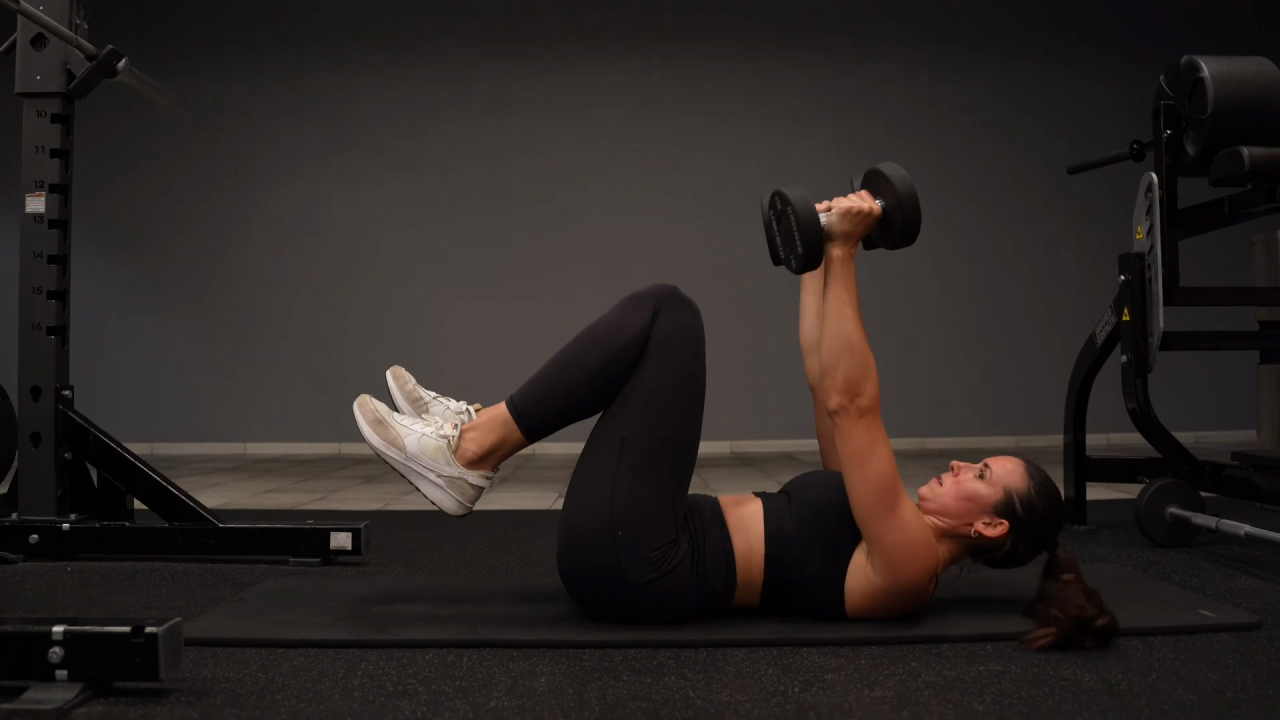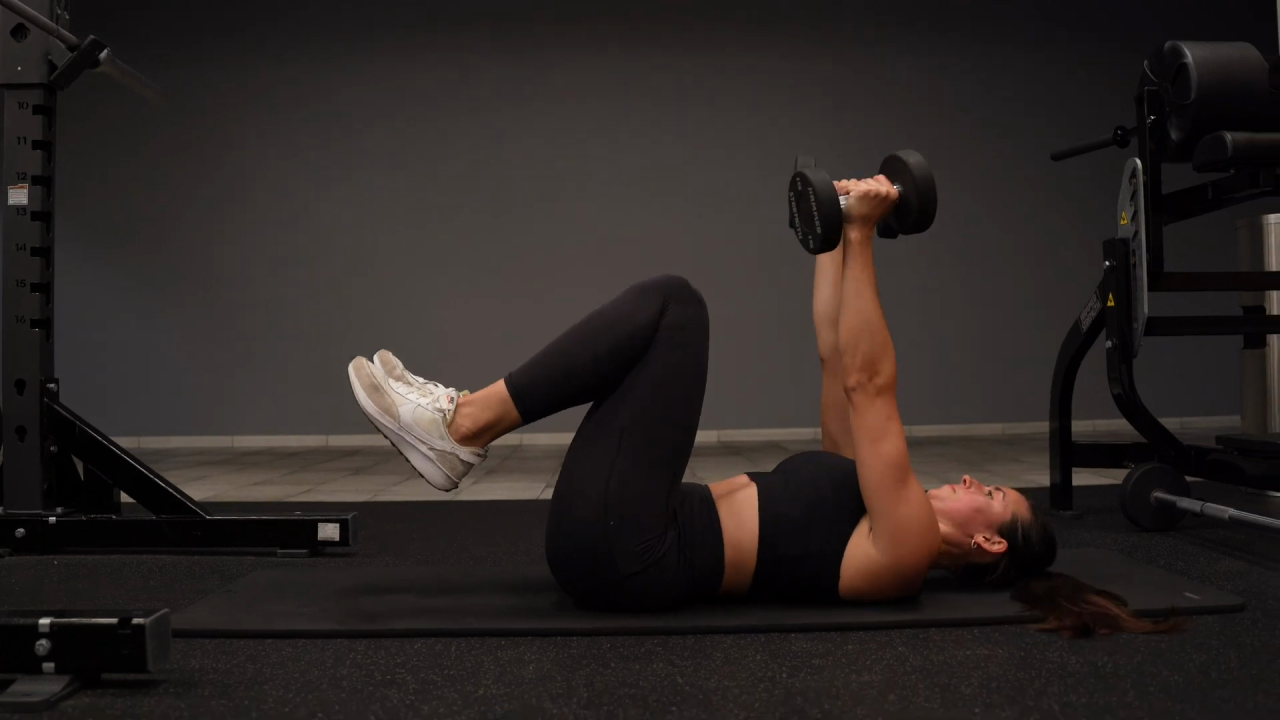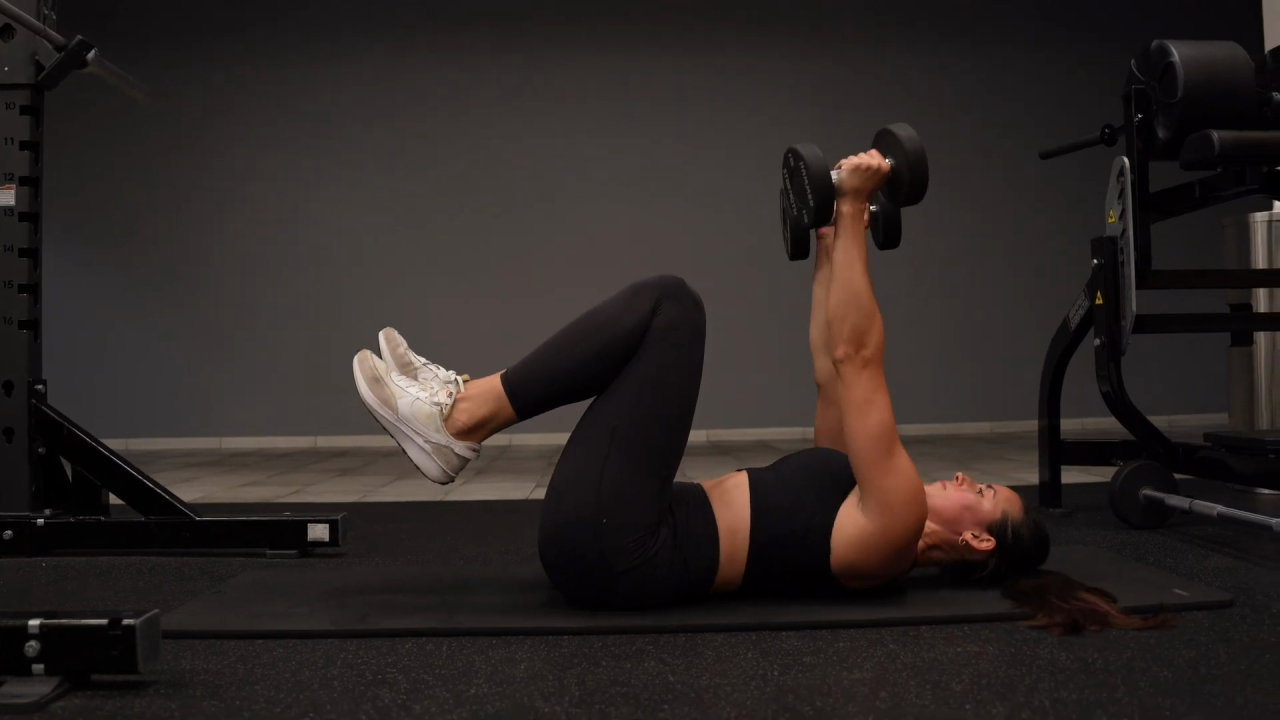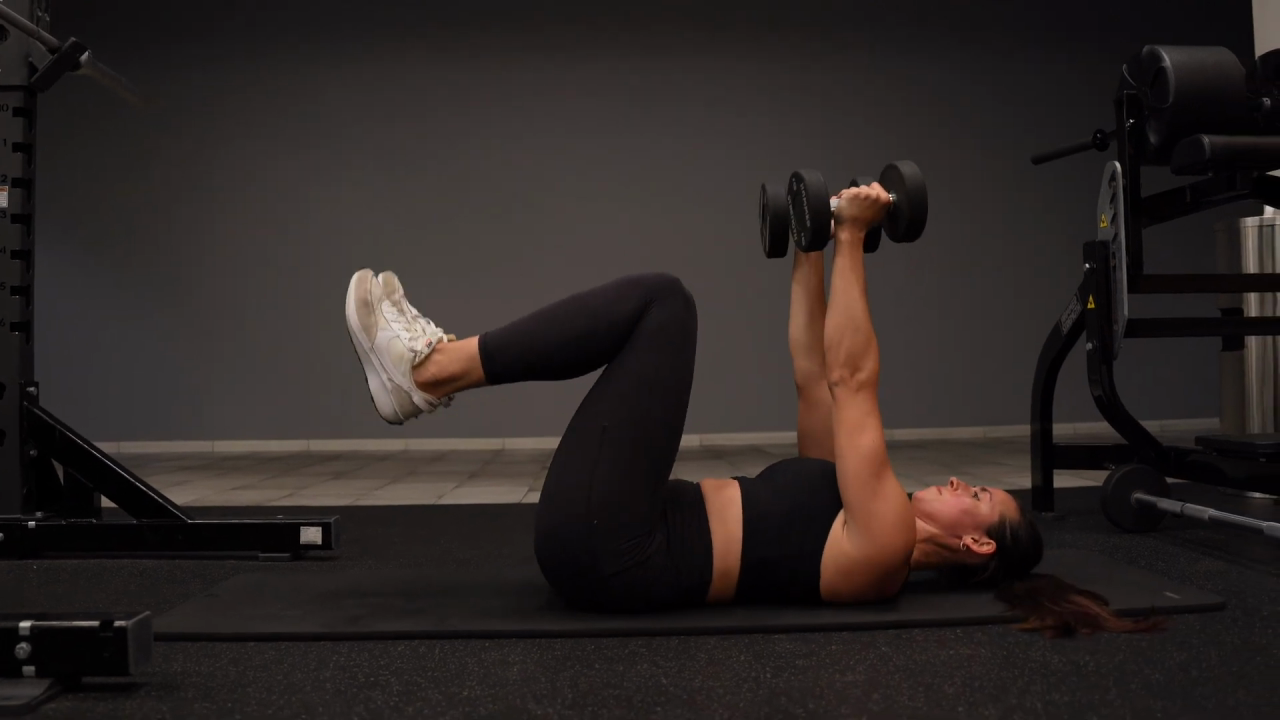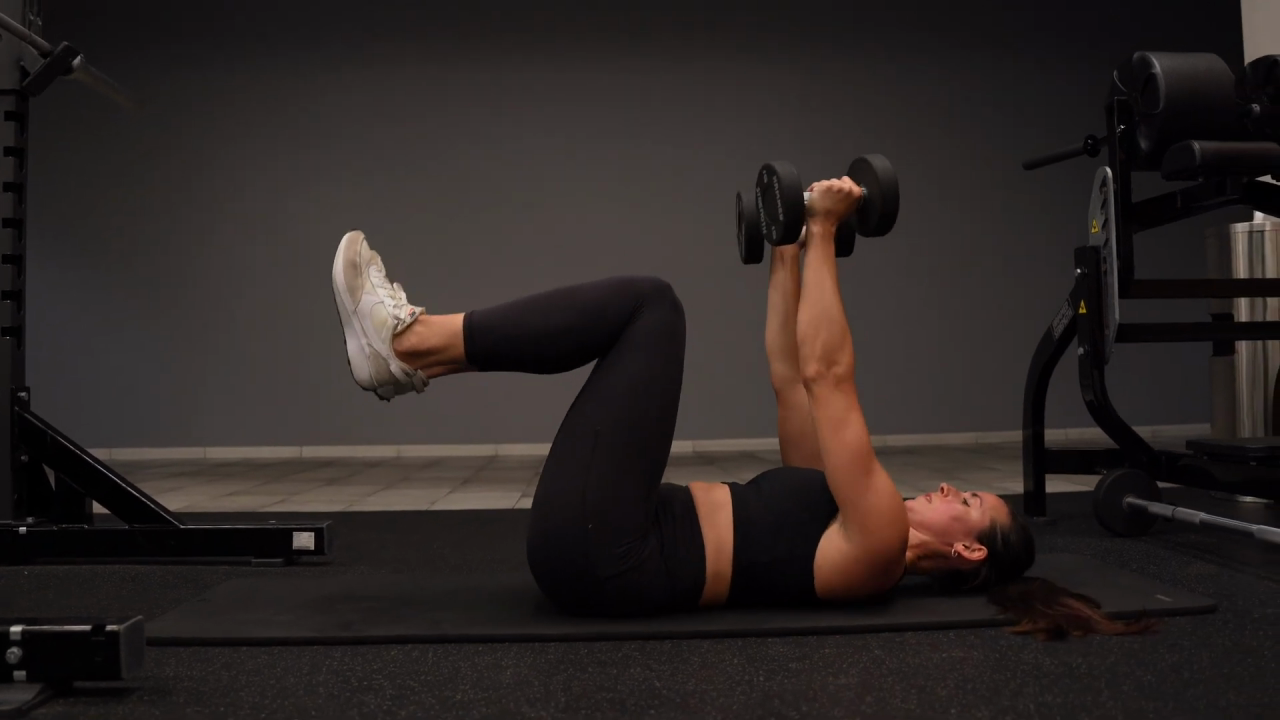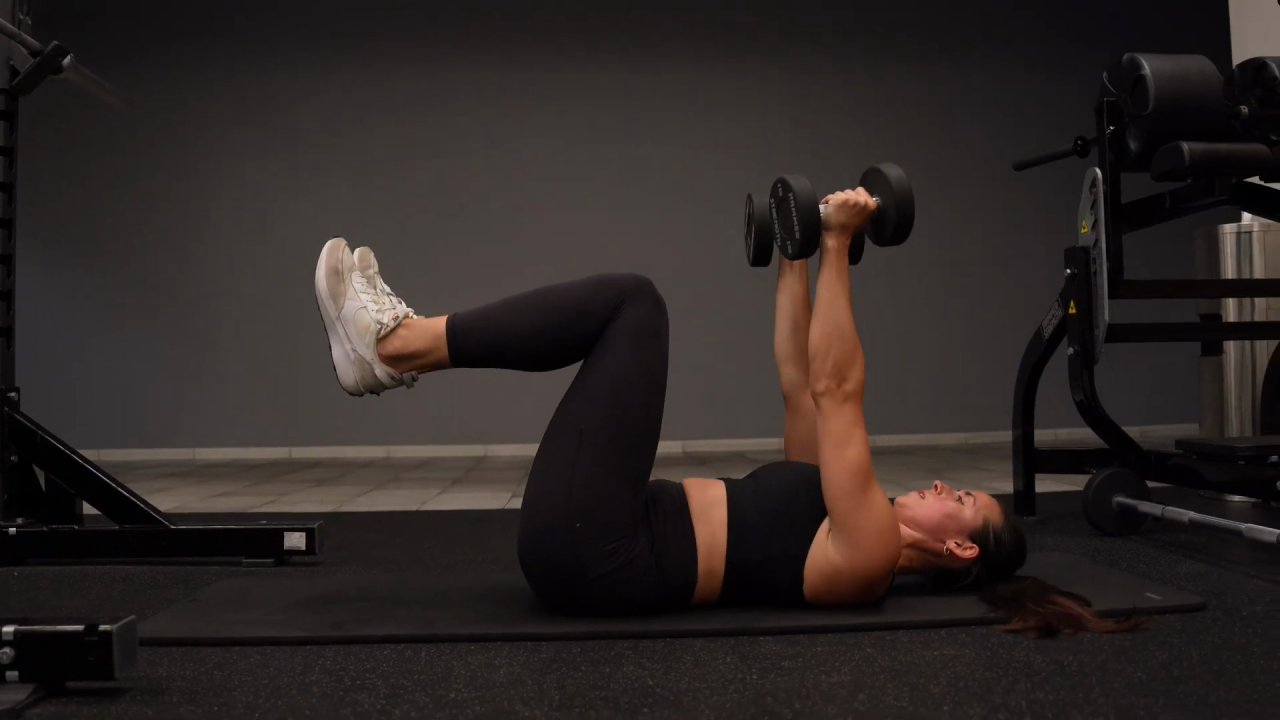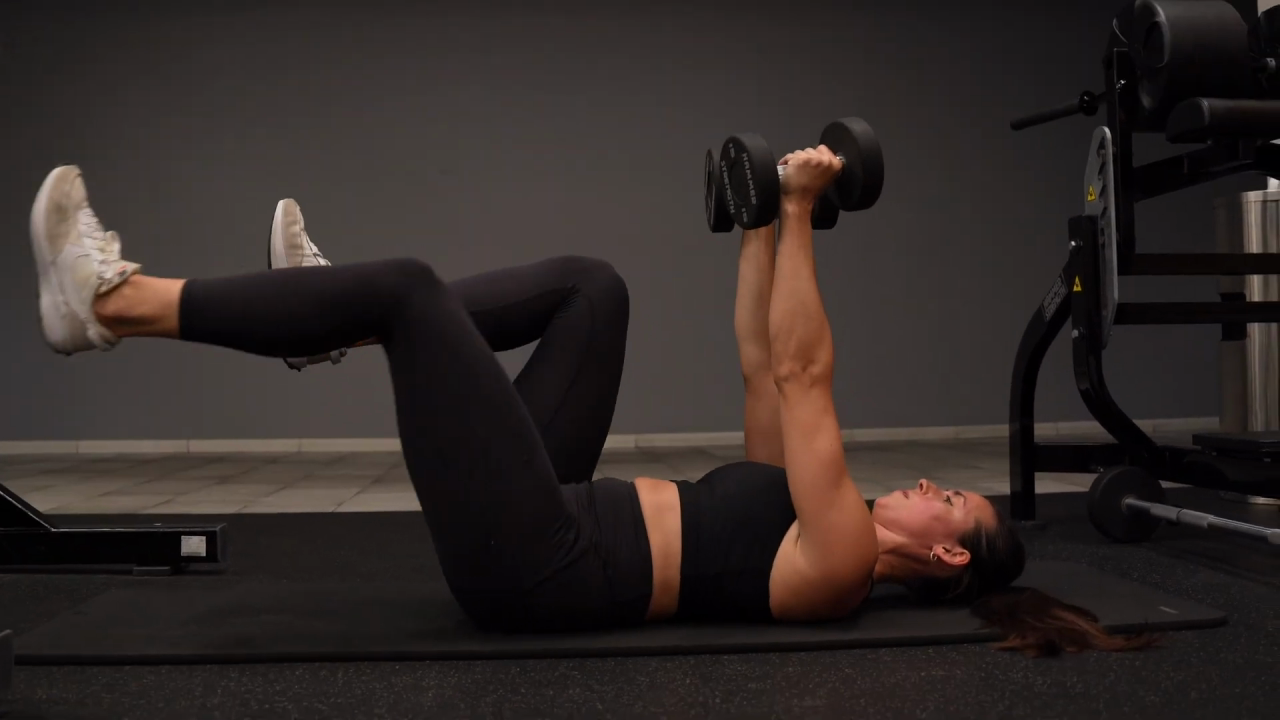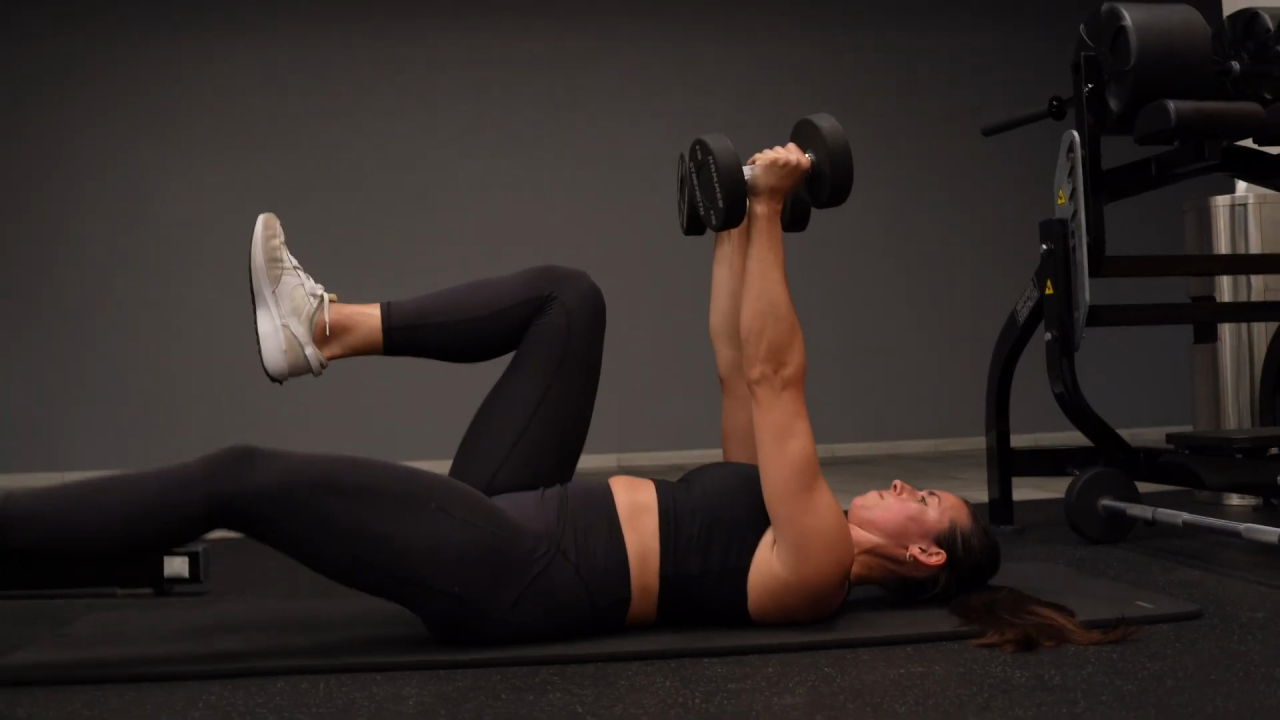
dt=0.5s
person 1, frame 1
left shoulder: (908, 566)
right shoulder: (896, 526)
left elbow: (851, 405)
right elbow: (828, 384)
left wrist: (844, 254)
right wrist: (815, 257)
left hip: (630, 564)
right hip: (639, 556)
left knee: (664, 315)
right knee: (661, 325)
left ankle: (473, 454)
right ankle: (473, 434)
person 1, frame 2
left shoulder: (906, 546)
right shoulder: (868, 503)
left elbow: (870, 384)
right elbow: (836, 359)
left wrist: (860, 233)
right wrist: (831, 236)
left hip: (620, 553)
right hip: (616, 540)
left knee: (672, 303)
right knee: (663, 317)
left ankle: (464, 430)
right ankle: (464, 417)
person 1, frame 3
left shoulder: (894, 528)
right shoulder: (867, 505)
left elbow: (859, 361)
right elbow: (830, 374)
left wrist: (852, 213)
right wrist: (830, 243)
left hip: (611, 549)
right hip: (608, 541)
left knee: (669, 303)
right knee: (662, 314)
left ankle: (463, 424)
right ankle: (465, 406)
person 1, frame 4
left shoulder: (884, 546)
right shoulder: (853, 514)
left elbow: (855, 380)
right elbow: (813, 377)
left wrist: (850, 240)
right wrist: (808, 250)
left hip: (605, 553)
right hip: (605, 542)
left knee: (661, 300)
right knee: (653, 314)
left ankle: (429, 372)
right ankle: (431, 363)
person 1, frame 5
left shoulder: (876, 549)
right shoulder: (845, 521)
left elbow: (829, 379)
right elbow: (790, 377)
left wrist: (823, 233)
right wrist: (786, 251)
left hip: (600, 555)
right hip: (604, 544)
left knee: (648, 305)
right knee: (642, 316)
left ankle: (409, 341)
right ankle: (417, 350)
person 1, frame 6
left shoulder: (868, 555)
right shoulder: (841, 520)
left elbow: (839, 390)
right elbow: (796, 383)
left wrist: (836, 248)
right wrist: (796, 257)
left hip: (589, 556)
right hip: (590, 545)
left knee: (632, 300)
right knee: (628, 314)
left ankle: (396, 343)
right ankle: (405, 342)
person 1, frame 7
left shoulder: (839, 562)
right shoulder: (805, 523)
left elbow: (801, 376)
right elbow: (760, 361)
left wrist: (800, 214)
right wrist: (759, 222)
left hip: (534, 566)
right hip: (549, 528)
left knee: (416, 287)
right knee: (591, 285)
left ankle: (117, 300)
right ankle: (334, 319)
person 1, frame 8
left shoulder: (816, 564)
right shoulder: (787, 524)
left elbow: (775, 381)
right elbow: (734, 366)
left wrist: (770, 215)
right wrist: (730, 224)
left hip: (500, 576)
right hip: (505, 525)
left knee: (239, 477)
right knee: (568, 296)
right ankle: (325, 327)
